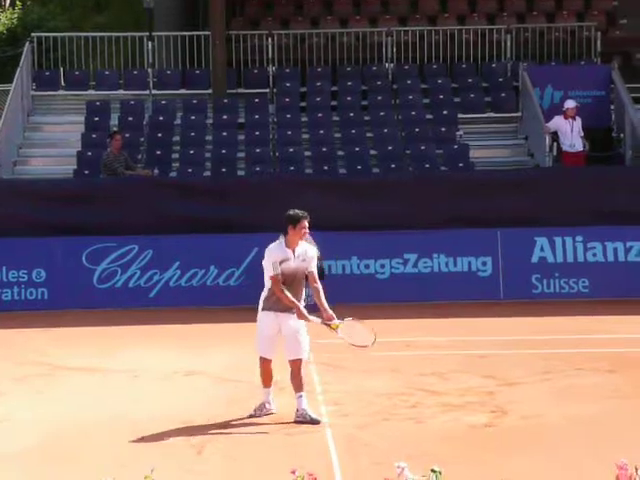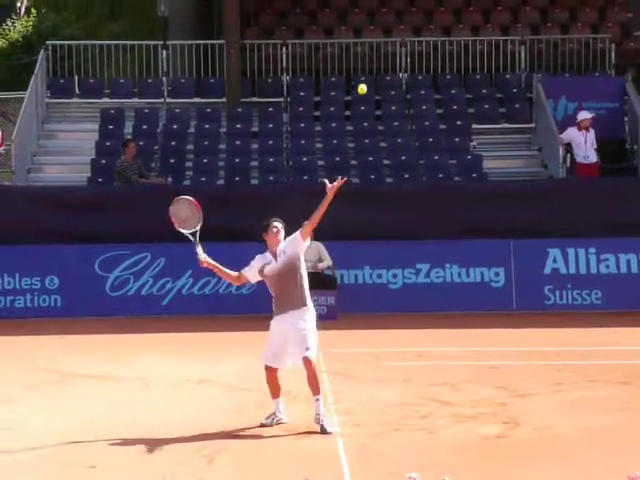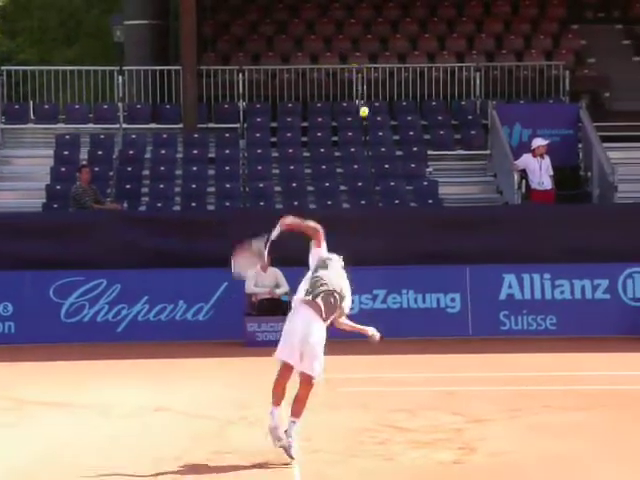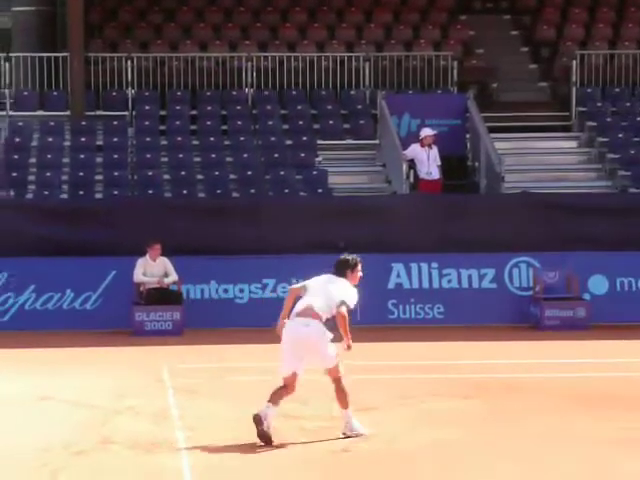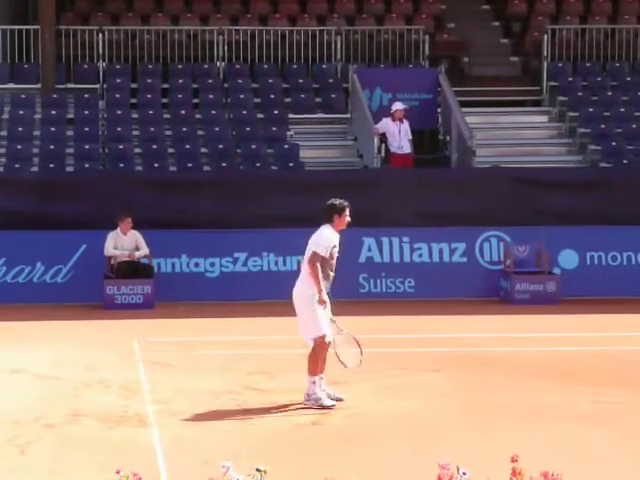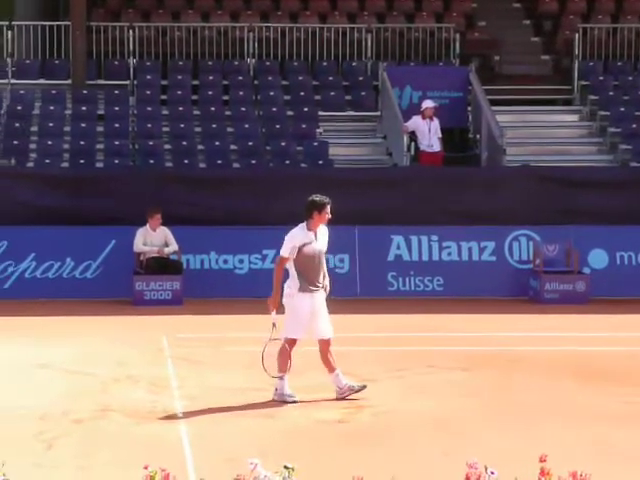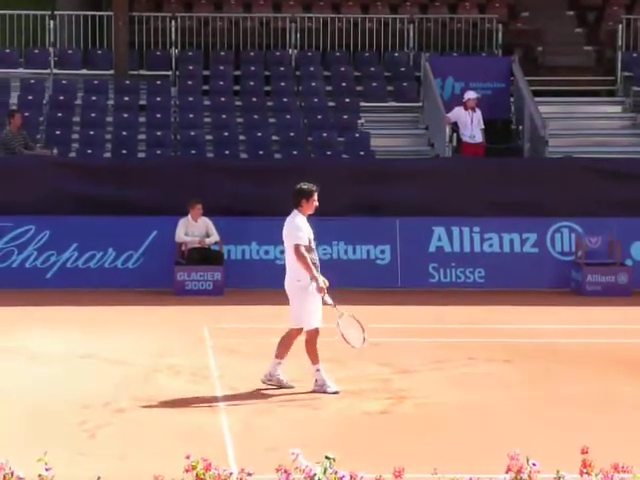
dt=0.7s
person 1, frame 1
left shoulder: (309, 251)
right shoulder: (273, 251)
left elbow: (314, 283)
right elbow: (277, 286)
left wrist: (325, 309)
right wrist: (298, 307)
left hip: (294, 315)
right hip: (270, 312)
left knee: (296, 362)
right knee: (264, 361)
left ankle: (301, 409)
right ankle: (267, 402)
person 1, frame 2
left shoulder: (293, 244)
right shoulder: (260, 261)
left elbow: (312, 222)
right elbow: (237, 279)
left wrist: (329, 195)
right wrist: (212, 265)
left hip: (302, 316)
right hip: (280, 319)
left knee: (309, 362)
right knee: (270, 369)
left ankle: (319, 414)
right ankle: (278, 412)
person 1, frame 3
left shoulder: (344, 292)
right shoulder: (324, 261)
left elbow: (338, 320)
right elbow: (317, 233)
left wrist: (365, 330)
left hip: (317, 330)
right hip: (301, 317)
left knee: (307, 383)
right knee: (285, 370)
left ankle: (291, 433)
right ankle: (274, 420)
person 1, frame 4
left shoulder: (322, 279)
right shoulder: (349, 290)
left elbow: (293, 291)
right elbow: (341, 315)
left wrist: (283, 319)
right wrist: (348, 340)
left hip: (293, 329)
right hip: (312, 331)
left knee: (288, 384)
right knee: (337, 376)
left ankle: (265, 415)
right ankle: (350, 424)
person 1, frame 5
left shoulder: (326, 234)
right shoulder: (328, 235)
right elbow: (312, 263)
right wrist: (321, 292)
left hip: (313, 294)
right hip: (310, 295)
left knee: (324, 342)
right knee: (320, 342)
left ankle: (319, 388)
right ankle: (312, 393)
person 1, frame 6
left shoulder: (324, 232)
right shoulder: (296, 236)
right elbow: (280, 264)
left wrist: (325, 279)
right wrist: (276, 293)
left hip: (317, 295)
right hip: (298, 295)
left knee: (325, 341)
right knee: (291, 341)
left ankle: (340, 385)
right ankle: (281, 388)
person 1, frame 7
left shoulder: (298, 221)
right shoulder: (297, 223)
right elbow: (300, 253)
left wrist: (317, 277)
right wrist: (316, 278)
left hip: (304, 282)
right hip: (302, 283)
left knee: (296, 329)
right knee: (312, 331)
left ankle: (273, 373)
right ankle: (320, 379)
